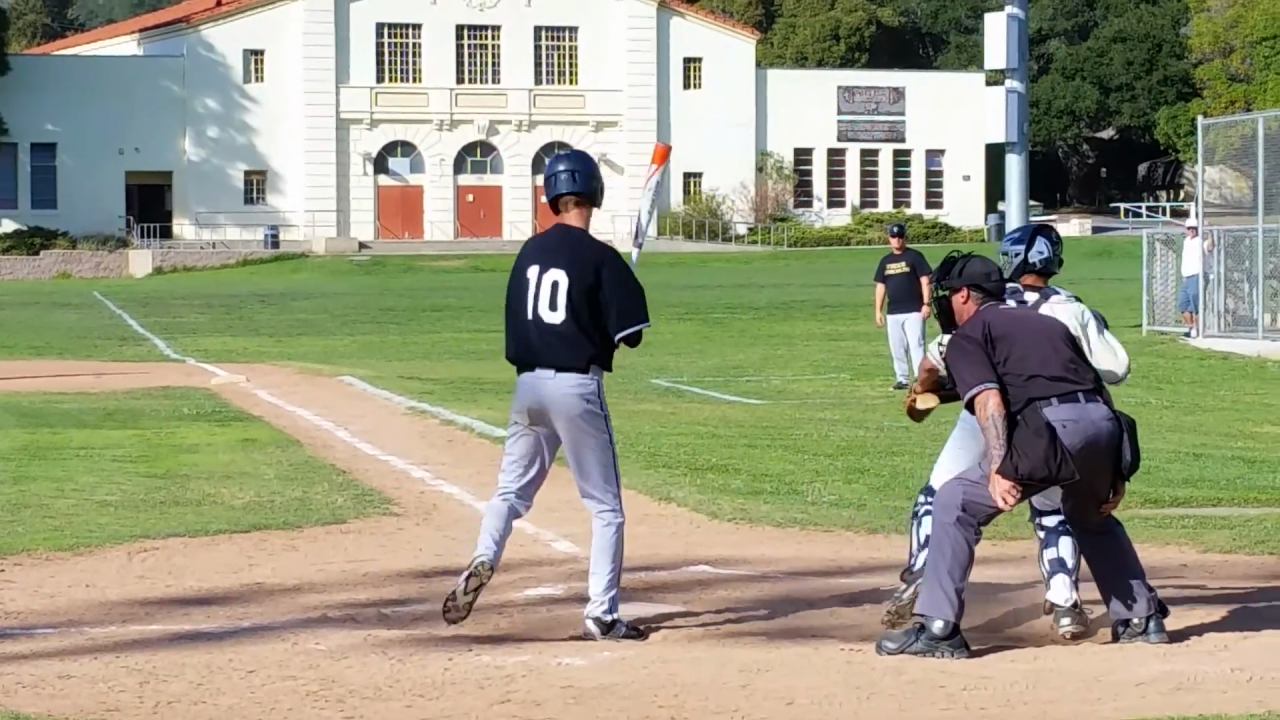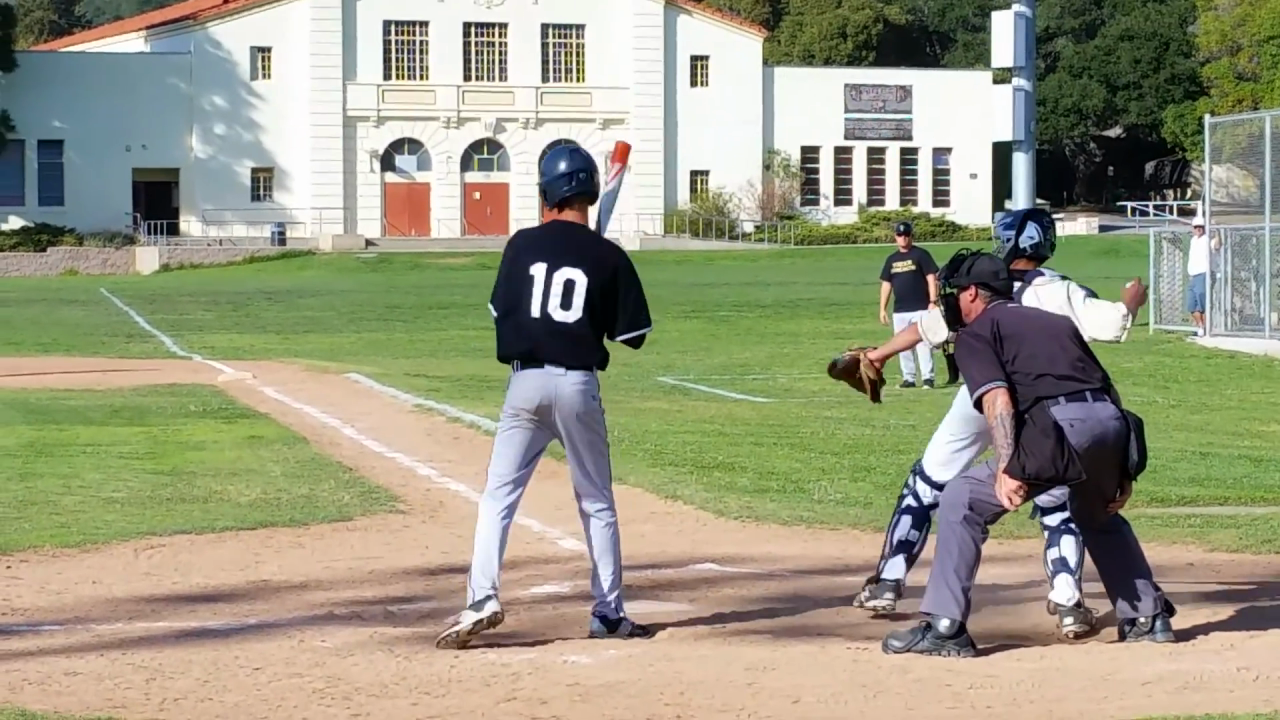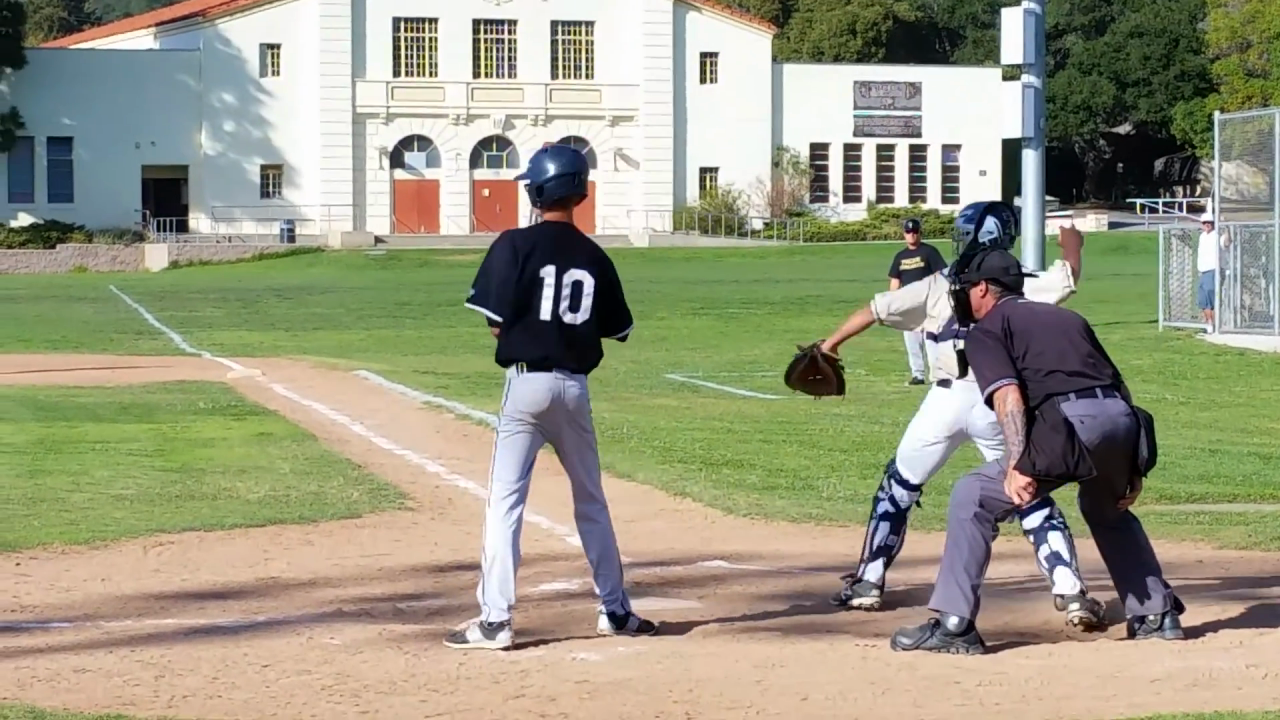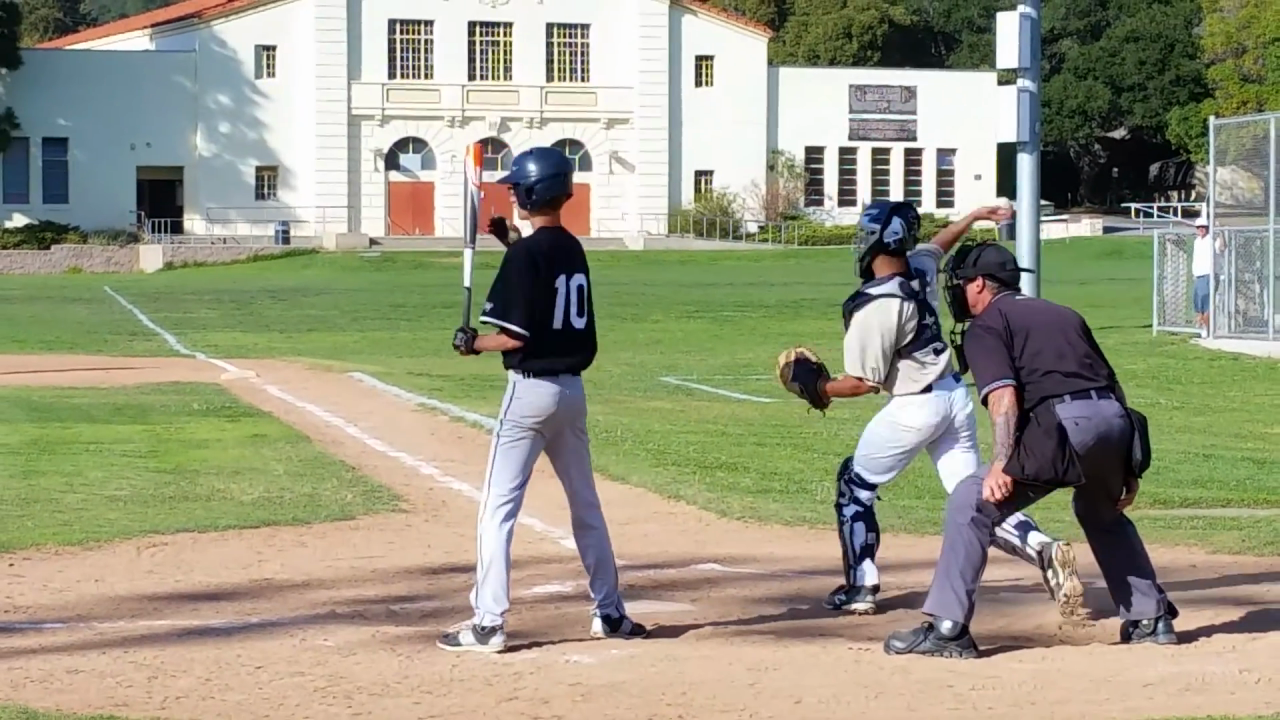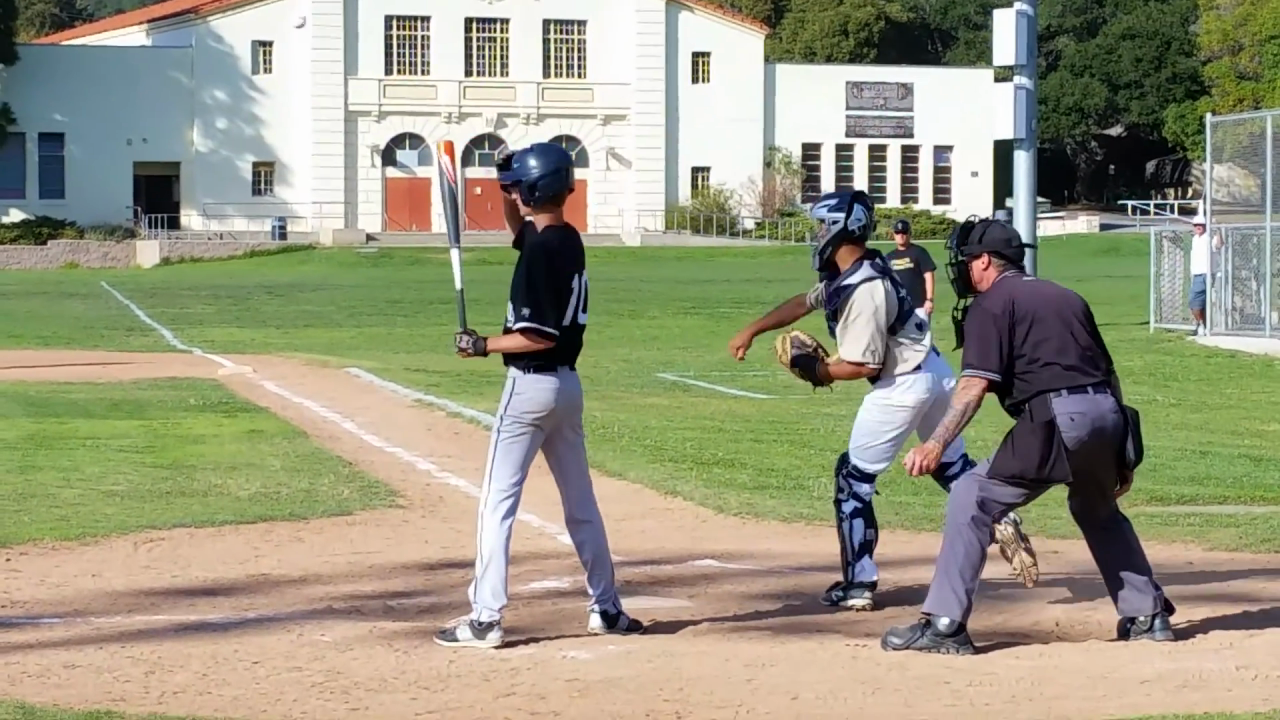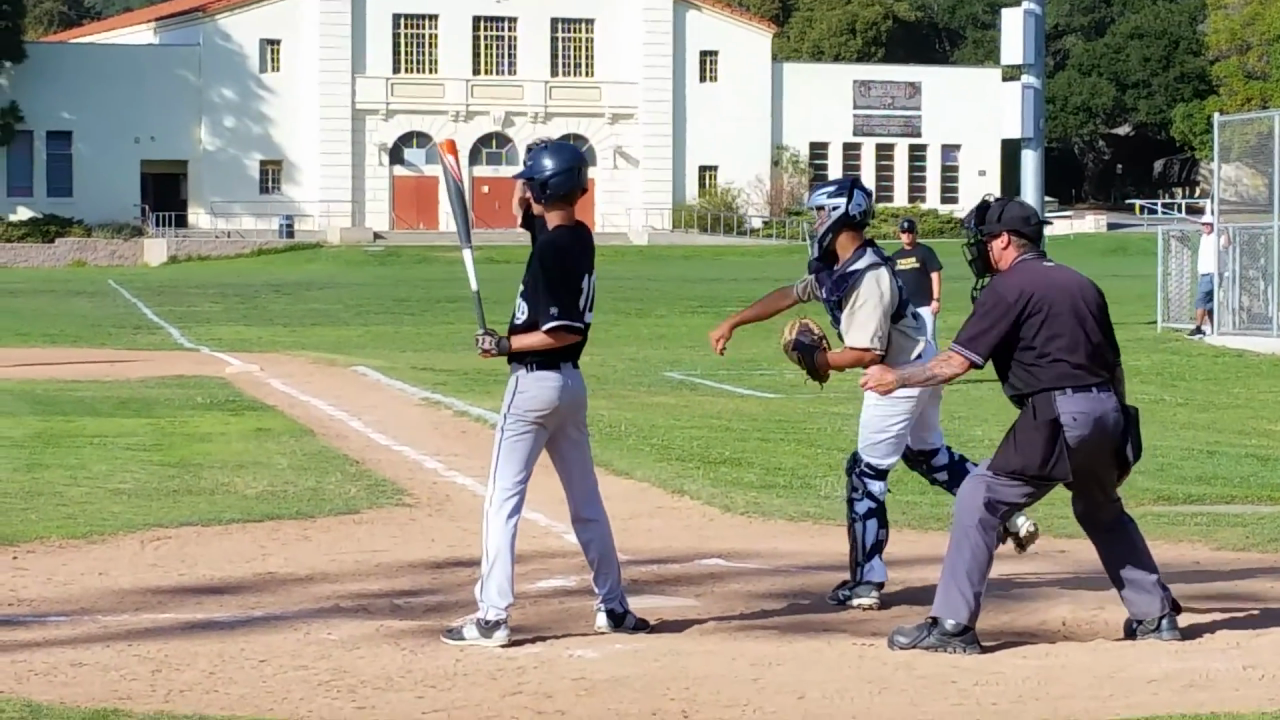
dt=0.2s
person 1, frame 1
left shoulder: (532, 249)
right shoulder: (602, 257)
right elbow: (629, 334)
left hip: (530, 384)
right hip: (578, 387)
left knee: (511, 492)
right knee: (605, 507)
left ankle: (484, 562)
right ankle: (603, 616)
person 1, frame 2
left shoulder: (522, 244)
right shoulder: (609, 256)
left elbow: (501, 312)
right elbow: (631, 334)
left hip: (527, 381)
right hip: (579, 386)
left knee: (498, 494)
right knee: (597, 506)
left ankle: (482, 599)
right ankle: (607, 614)
person 1, frame 3
left shoulder: (514, 244)
right shoulder: (594, 255)
left elbow: (494, 322)
right elbow: (617, 328)
left hip: (528, 384)
right hip: (574, 386)
left knee: (504, 502)
right knee: (591, 503)
left ankle: (494, 619)
right ankle: (615, 611)
person 1, frame 4
left shoulder: (526, 253)
right shoulder: (571, 248)
left elbow: (515, 336)
left wrist: (474, 343)
left hip: (531, 389)
right hip: (571, 389)
left knee: (498, 508)
right knee: (586, 506)
left ankle: (487, 623)
right ankle: (609, 613)
person 1, frame 5
left shoulder: (541, 251)
right shoulder: (568, 239)
left elbow: (541, 337)
right elbow: (524, 228)
left wrist: (483, 345)
right wrist: (508, 189)
left hip: (530, 385)
right hip: (567, 384)
left knee: (498, 503)
right knee: (580, 502)
left ankle: (485, 618)
right ankle: (606, 609)
person 1, frame 6
left shoulder: (550, 249)
right shoulder: (579, 238)
left elbow: (563, 332)
right elbow: (535, 216)
left wrist: (504, 344)
right wrist: (536, 175)
left hip: (533, 383)
right hip: (570, 383)
left knee: (503, 501)
right knee: (586, 501)
left ankle: (492, 617)
right ankle: (613, 608)
person 2, frame 1
right shoulder: (1071, 310)
left elbow: (935, 360)
right elbow: (1117, 369)
left wrist: (922, 388)
right wrist: (1113, 347)
left knee: (937, 498)
right knee: (1053, 513)
left ankle: (922, 574)
right ankle: (1064, 606)
person 2, frame 2
right shoulder: (1060, 291)
left elbow: (921, 329)
right elbow: (1111, 324)
left wrist: (875, 355)
right wrist: (1134, 298)
left hip: (976, 399)
left knee: (923, 486)
right knee: (1056, 507)
left ankle: (887, 582)
right ankle: (1068, 606)
person 2, frame 3
left shoulder: (936, 284)
left elbow: (877, 311)
right elbow: (1065, 278)
left wrist: (830, 344)
right wrist: (1072, 242)
left hip: (946, 401)
left knee: (897, 488)
right knee: (1034, 503)
left ankle: (867, 585)
right ankle: (1073, 597)
person 2, frame 4
left shoulder: (872, 309)
right shoulder: (921, 270)
left elbow: (857, 383)
right elbow: (940, 244)
left wrist: (818, 389)
right wrist: (974, 216)
left hip: (915, 408)
right hip: (955, 398)
left knee: (855, 484)
left ankle: (862, 590)
right ankle: (1042, 548)
person 2, frame 5
left shoulder: (862, 290)
right shoulder: (846, 273)
left elbow: (861, 365)
right elbow: (807, 301)
left wrist: (817, 371)
right wrist: (751, 330)
left hip: (902, 386)
right hip: (932, 373)
left knee: (854, 479)
right knee: (951, 465)
left ankle: (859, 587)
right ankle: (1001, 522)
person 2, frame 6
left shoulder: (867, 276)
right shoulder: (834, 267)
left elbow: (867, 352)
right elbow: (789, 294)
left wrist: (819, 360)
right wrist: (735, 321)
right hip: (920, 367)
left knee: (868, 477)
right knee: (930, 454)
left ankle: (866, 585)
right ankle: (1007, 517)
person 3, frame 1
left shoulder: (967, 334)
right shoulder: (1050, 322)
left elbow: (989, 400)
left wrist: (998, 469)
right wrist: (1114, 470)
left hip: (1053, 428)
right hip: (1104, 425)
left knee: (956, 503)
right knee: (1092, 517)
left ankle: (939, 629)
right ankle: (1141, 618)
person 3, frame 2
left shoulder: (975, 333)
right shoulder: (1057, 321)
left elbow: (998, 399)
left wrist: (1006, 468)
right wrist: (1121, 468)
left hip: (1061, 428)
right hip: (1111, 425)
left knee: (963, 501)
right knee: (1099, 515)
left ankle: (945, 628)
right ankle: (1148, 617)
person 3, frame 3
left shoulder: (986, 331)
right shoulder: (1066, 317)
left elbow: (1008, 398)
left wrist: (1016, 466)
right wrist: (1127, 468)
left hip: (1070, 423)
right hip: (1121, 422)
left knee: (974, 498)
right knee: (1109, 513)
left ankle: (953, 626)
right ankle: (1159, 616)
person 3, frame 4
left shoulder: (986, 324)
right shoulder: (1064, 313)
left elbow: (1003, 395)
left wrist: (1001, 467)
right wrist: (1125, 466)
left hip: (1064, 425)
right hip: (1115, 421)
left knee: (970, 503)
right knee: (1104, 516)
left ankle: (947, 629)
right ankle: (1152, 619)
person 3, frame 5
left shoulder: (990, 304)
right shoulder: (1066, 297)
left elbow: (976, 383)
right elbow: (1108, 374)
left wrist: (936, 442)
right wrist: (1120, 456)
left hip: (1057, 419)
right hip: (1107, 414)
left knee: (970, 499)
right knee: (1099, 513)
left ankle: (944, 626)
right ankle: (1149, 615)
person 3, frame 6
left shoulder: (1008, 287)
right shoulder: (1083, 285)
left elbow: (956, 360)
right elbow: (1114, 365)
left wrist: (897, 377)
right wrist: (1118, 442)
left hip: (1057, 417)
right hip: (1107, 411)
left knee: (978, 499)
right knee: (1102, 512)
left ankle: (952, 626)
right ankle: (1156, 614)
